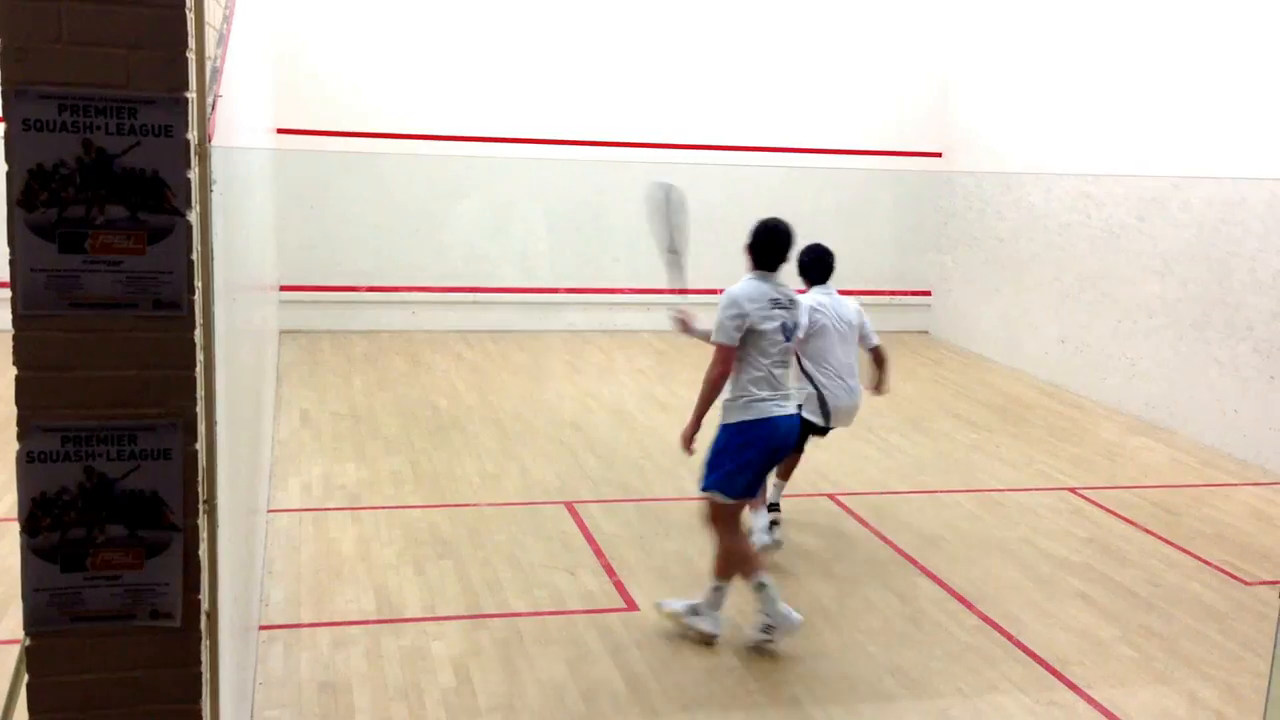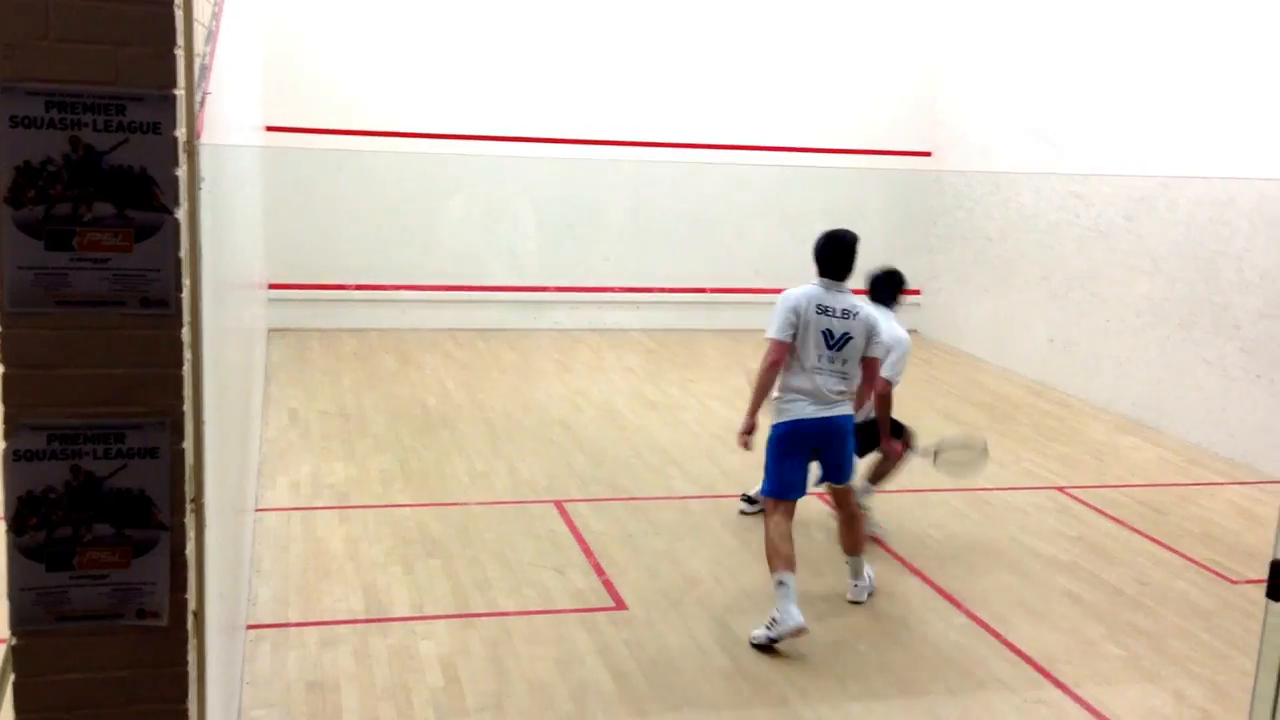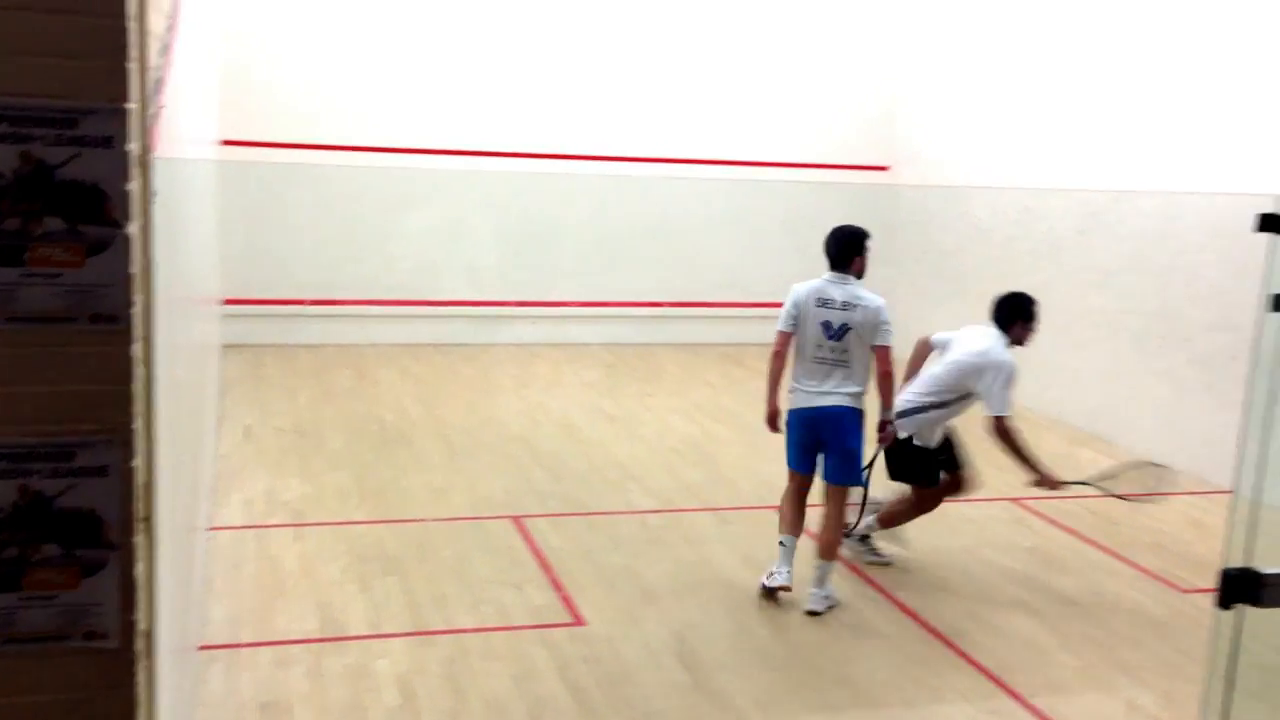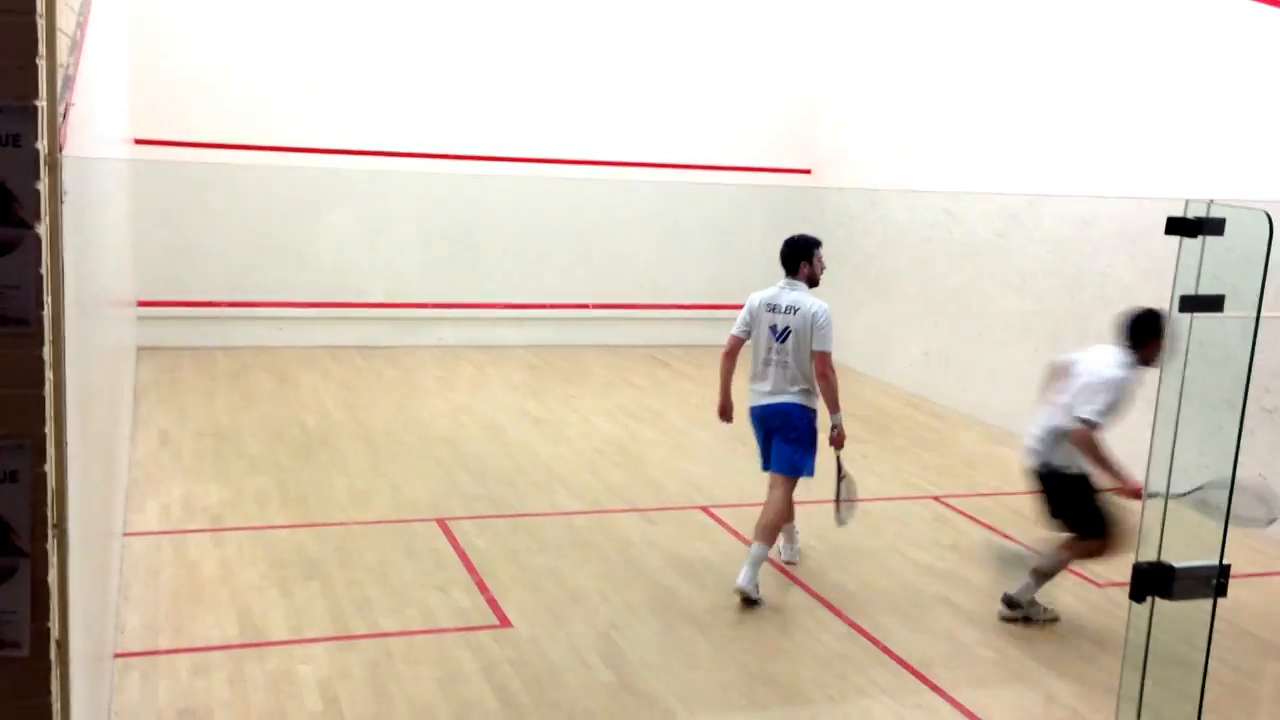
dt=0.3s
person 1, frame 1
left shoulder: (739, 297)
right shoulder: (791, 299)
left elbow: (720, 367)
left wrist: (694, 420)
right wrist: (698, 331)
left hip: (750, 420)
right hip: (784, 418)
left knee: (722, 515)
right knee: (728, 510)
left ankle: (775, 613)
right ankle: (707, 610)
person 1, frame 2
left shoulder: (794, 299)
right shoulder: (865, 315)
left elbow: (773, 361)
right elbow: (872, 379)
left wrist: (751, 415)
right wrist: (882, 431)
left hip: (793, 421)
right hip: (839, 420)
left knee: (778, 513)
right knee: (844, 496)
left ankle: (786, 612)
right ankle: (858, 581)
person 1, frame 3
left shoulder: (801, 293)
right shoulder: (873, 306)
left elbow: (778, 351)
right elbow: (884, 369)
left wrist: (771, 402)
right wrist: (887, 416)
left hip: (801, 408)
right hip: (844, 411)
left knee: (796, 487)
right knee: (836, 499)
left ankle: (782, 568)
right ankle: (818, 590)
person 1, frame 4
left shoulder: (757, 301)
right shoulder: (816, 309)
left elbow: (729, 352)
right elbow: (824, 371)
left wrist: (724, 397)
right wrist: (837, 420)
left hip: (760, 405)
right hip: (796, 408)
left knee: (778, 480)
right knee: (780, 490)
left ankle: (789, 543)
right ankle: (749, 575)
person 2, frame 1
left shoulder: (802, 304)
right shoulder: (851, 306)
right elbow: (878, 352)
right wrist: (880, 380)
left hip: (819, 401)
right hip: (849, 401)
right knee: (795, 441)
left ankle: (761, 528)
right ankle: (772, 504)
person 2, frame 2
right shoulder: (899, 337)
right elbow: (882, 389)
right wrist: (887, 436)
right hip: (852, 413)
right knee: (903, 439)
left ankle: (756, 497)
right ankle: (858, 501)
person 2, frame 3
left shoulder: (973, 333)
right shoulder: (1001, 363)
left elbow: (923, 344)
right elbow: (999, 427)
left wrist: (905, 387)
right wrist: (1038, 471)
left hip: (913, 410)
right hip: (914, 423)
left knee: (957, 483)
right knee: (928, 498)
left ankle: (880, 509)
right ankle: (858, 536)
person 2, frame 4
left shoulder: (1104, 353)
right shoulder: (1115, 377)
left elbow: (1058, 367)
right elbow: (1082, 435)
left wrist: (1053, 408)
right wrist: (1120, 478)
left hip: (1060, 454)
right hip: (1055, 457)
right knee: (1103, 541)
